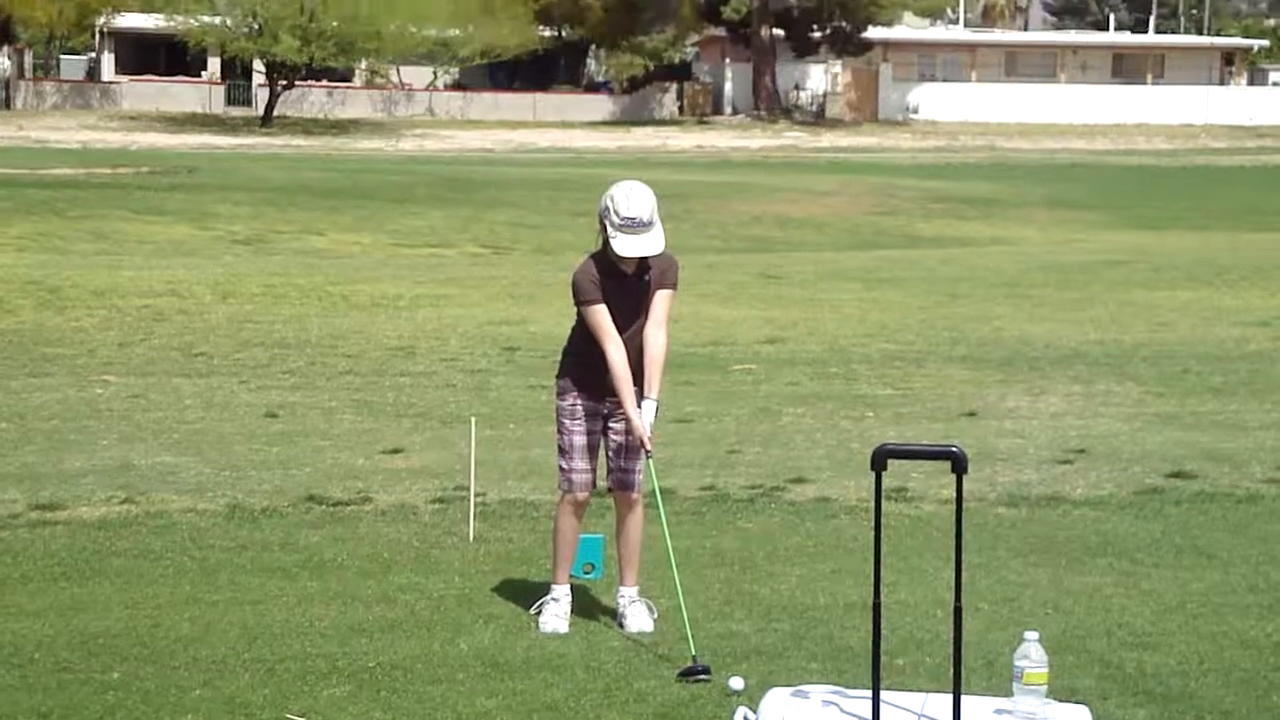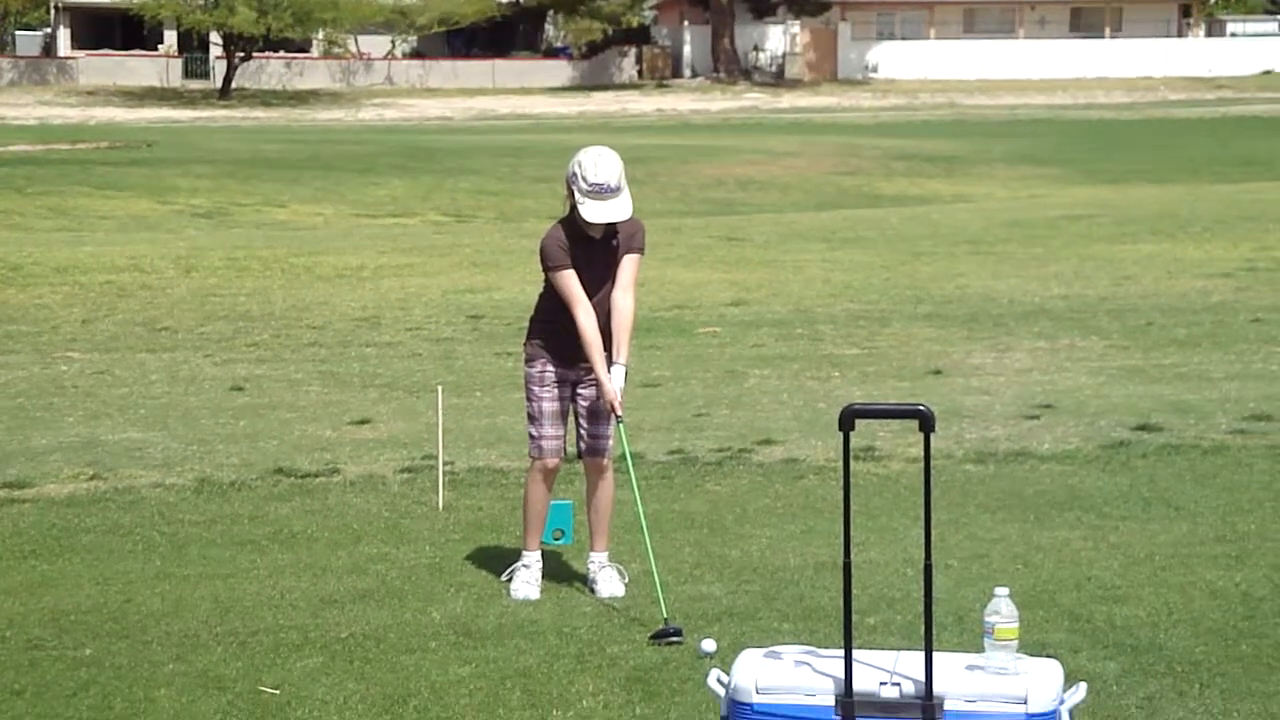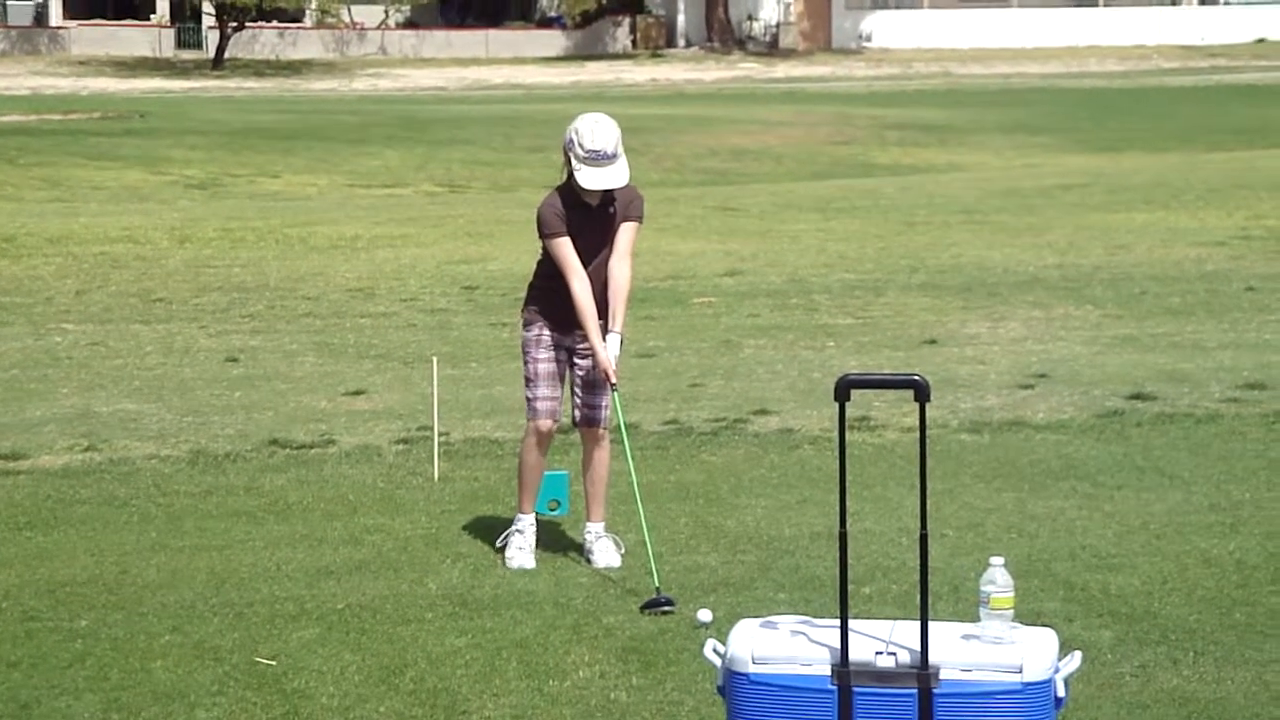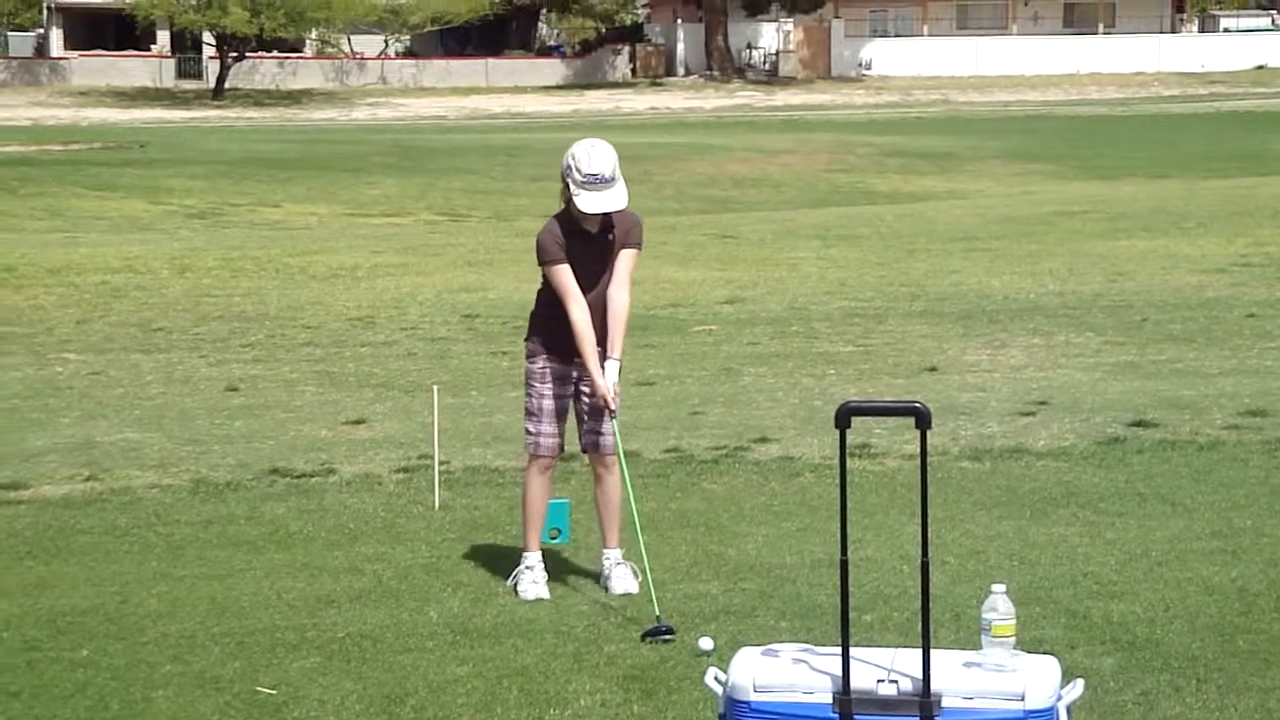
dt=0.7s
person 1, frame 1
left shoulder: (664, 267)
right shoulder: (588, 276)
left elbow: (655, 334)
right elbow: (612, 346)
left wrist: (649, 403)
right wrist: (632, 414)
left hip: (632, 390)
right hip: (582, 390)
left knee: (628, 494)
right knee: (576, 493)
left ankle: (629, 596)
right ankle: (559, 593)
person 1, frame 2
left shoulder: (631, 231)
right shoulder: (555, 242)
left elbow: (622, 298)
right elbow: (582, 311)
left wrist: (619, 367)
right wrist: (603, 380)
left hip: (600, 357)
right hip: (550, 356)
left knee: (599, 459)
right knee: (546, 460)
left ankle: (599, 561)
right ankle: (530, 560)
person 1, frame 3
left shoulder: (629, 200)
right shoulder: (553, 209)
left elbow: (619, 267)
right elbow: (576, 279)
left wrist: (614, 335)
right wrist: (598, 348)
left hip: (598, 324)
right hip: (547, 323)
left knee: (596, 429)
right knee: (542, 424)
left ankle: (596, 531)
right ankle: (524, 523)
person 1, frame 4
left shoulder: (629, 226)
right shoulder: (552, 236)
left elbow: (619, 293)
right elbow: (575, 307)
left wrist: (613, 363)
right wrist: (594, 375)
left hip: (599, 353)
right hip: (551, 352)
left knee: (605, 456)
right knee: (542, 456)
left ankle: (613, 558)
right ankle: (531, 561)
